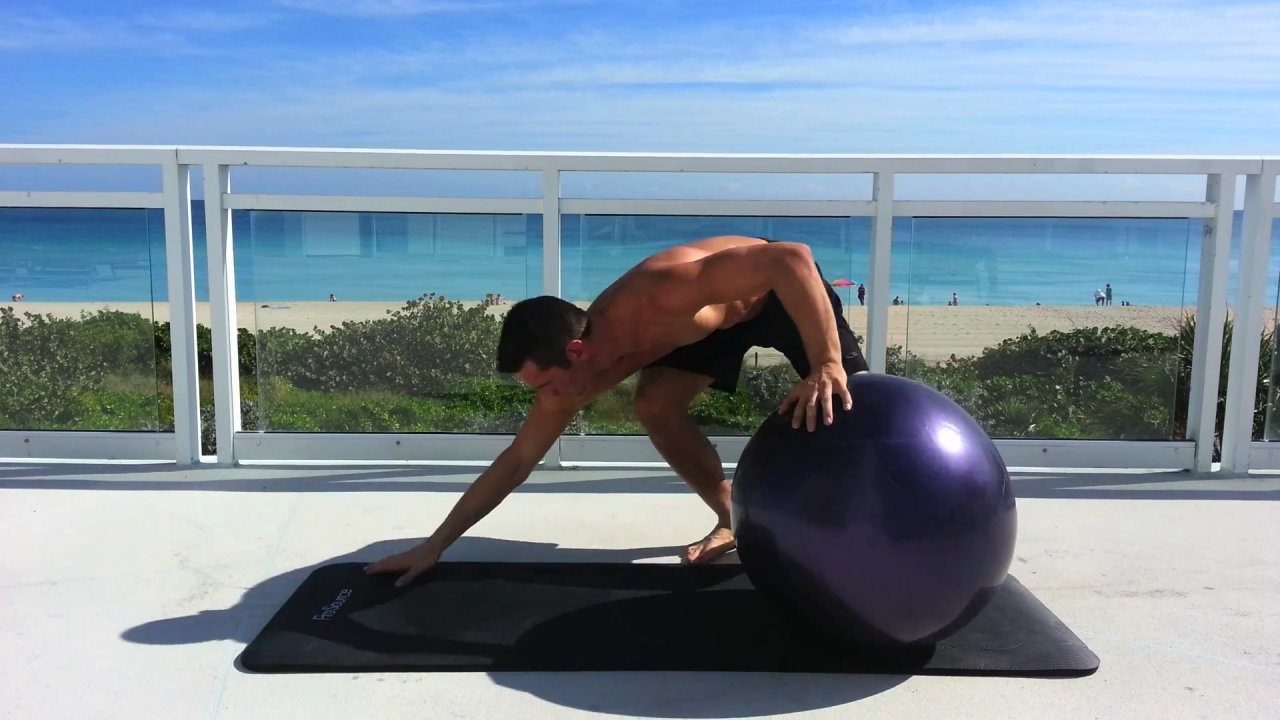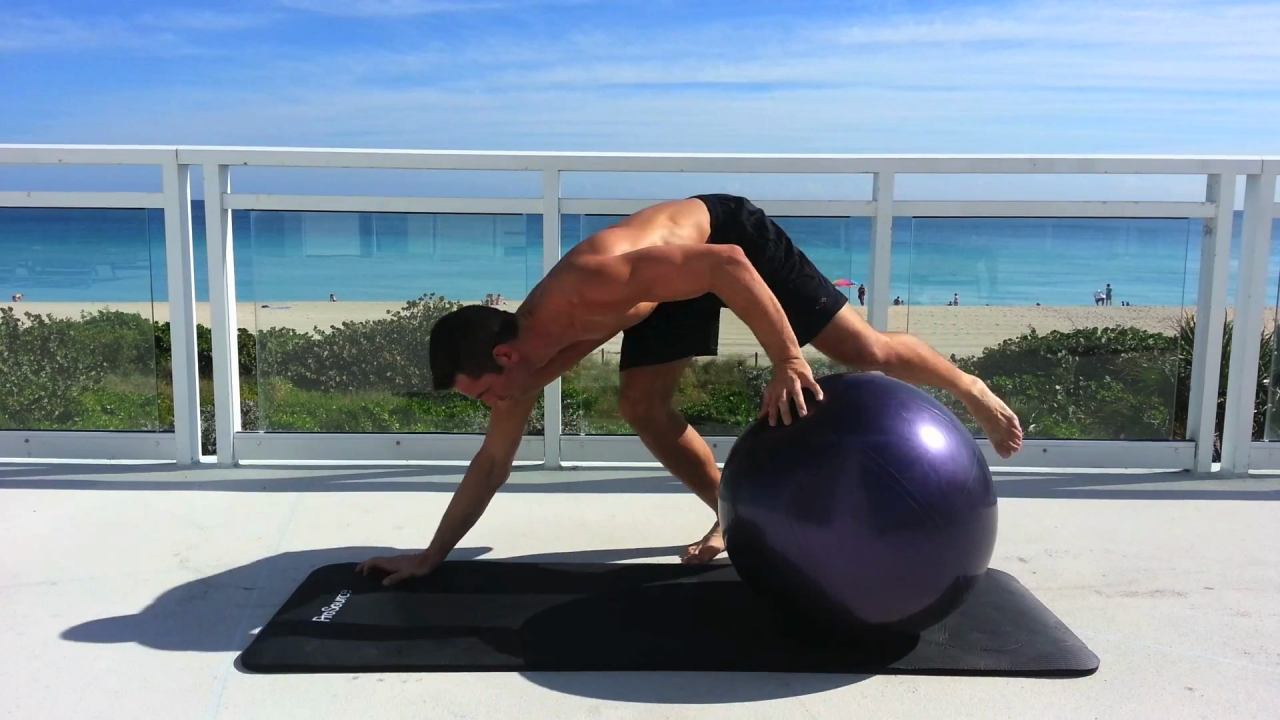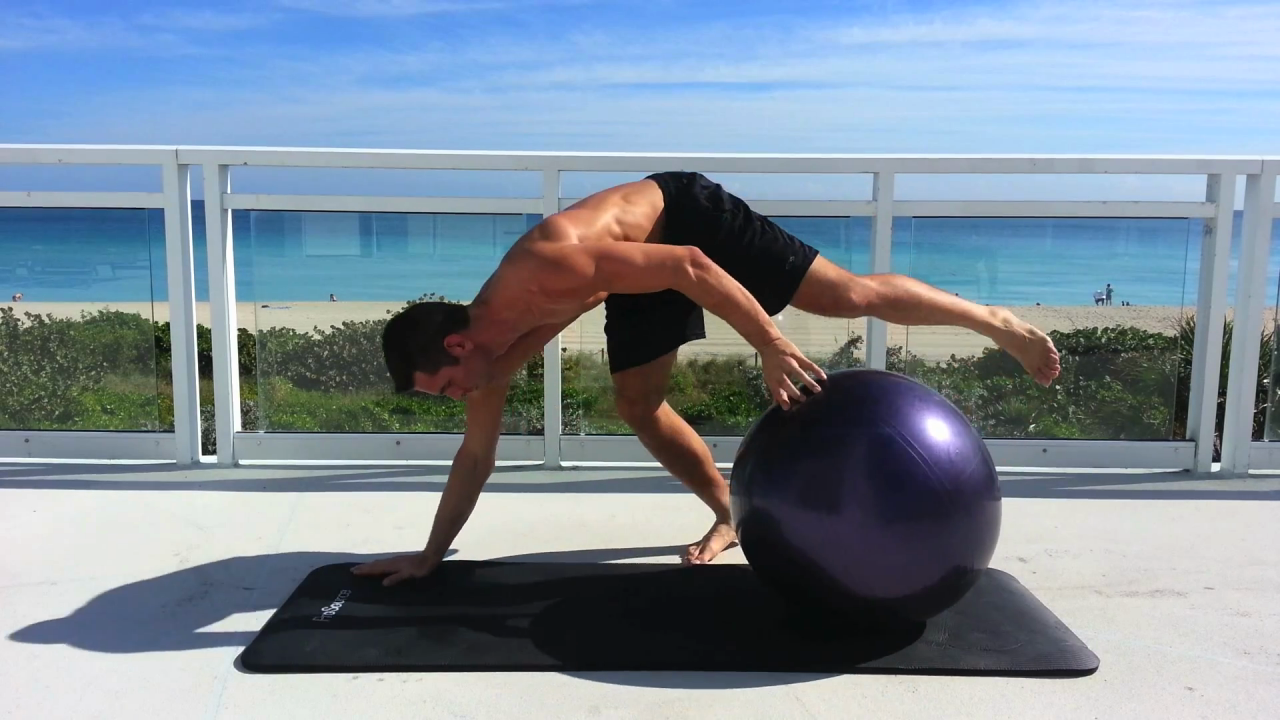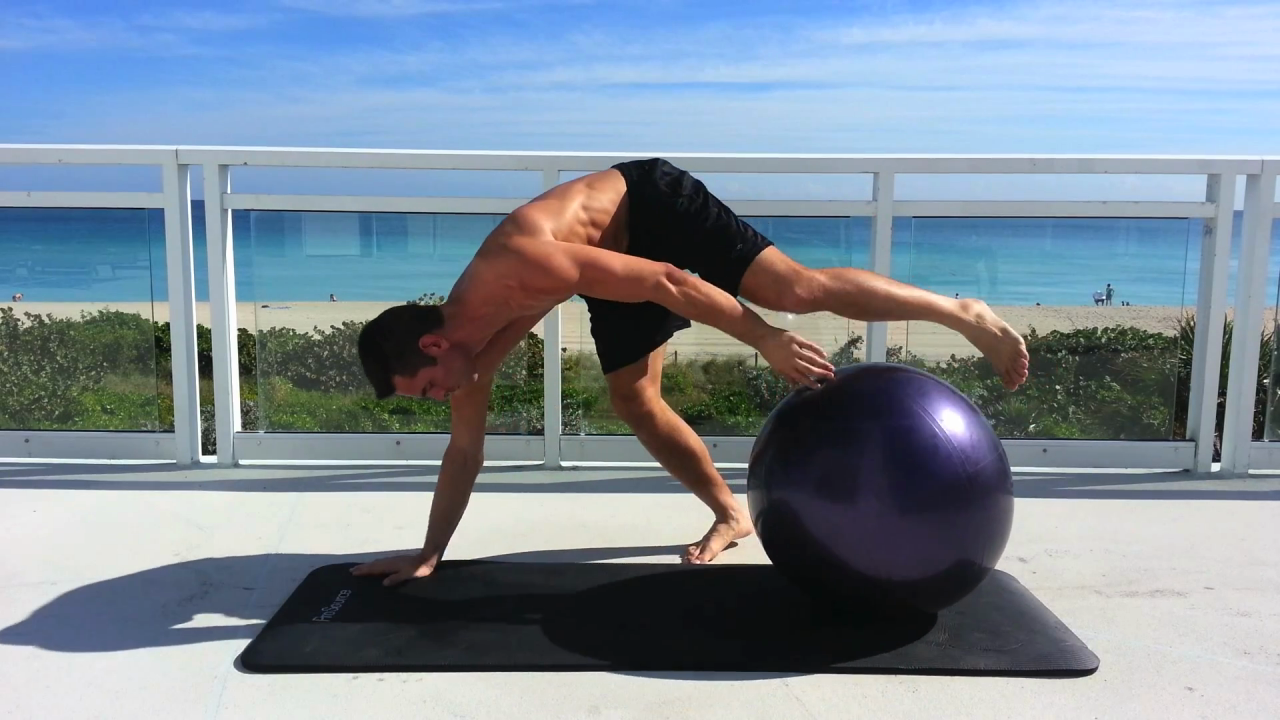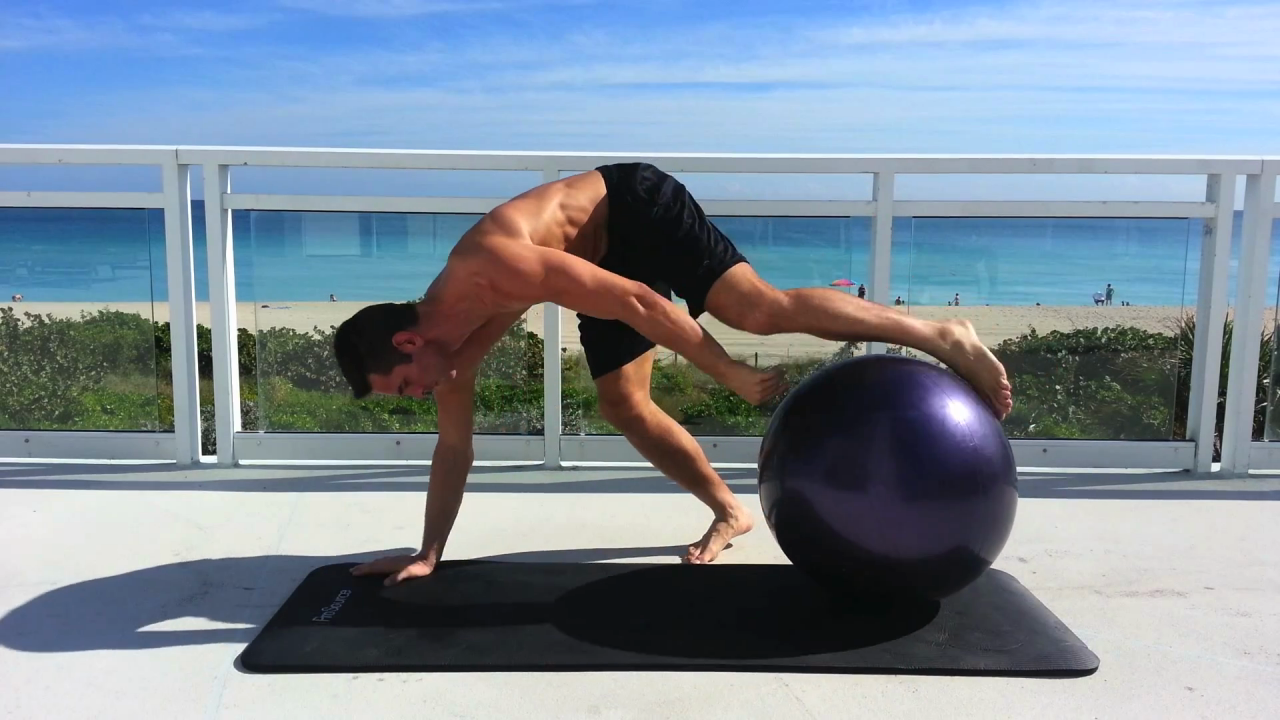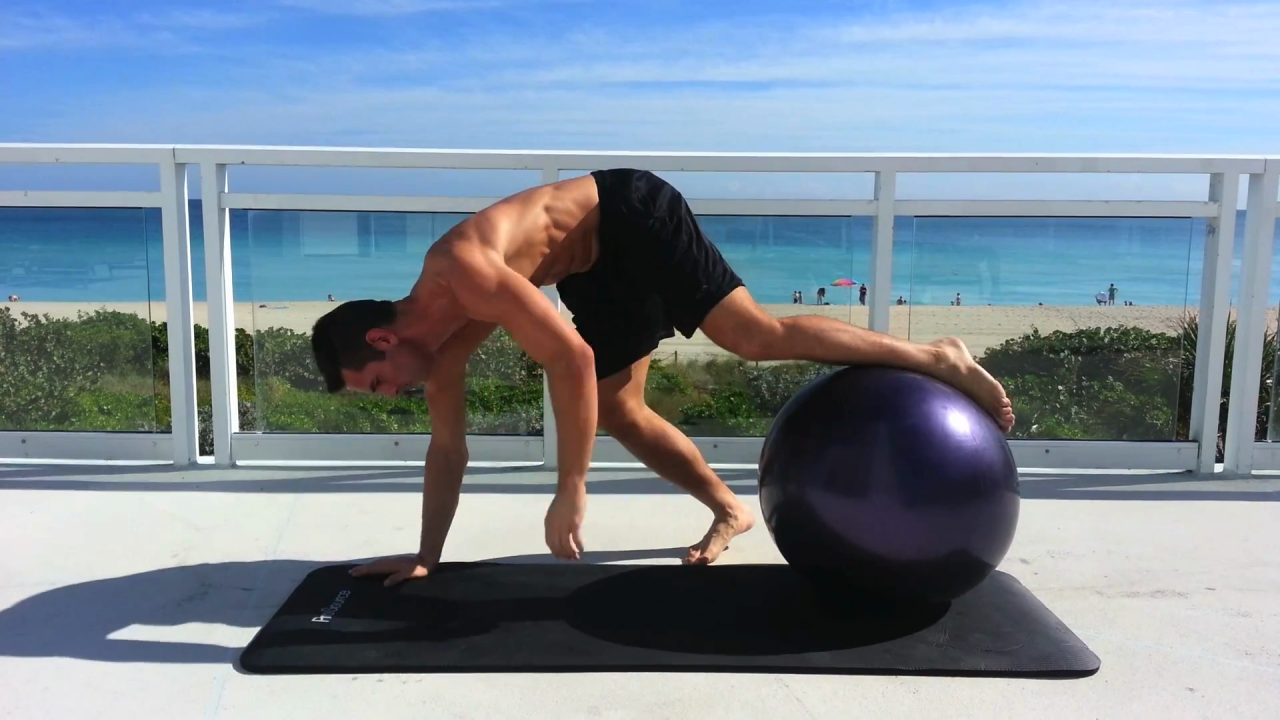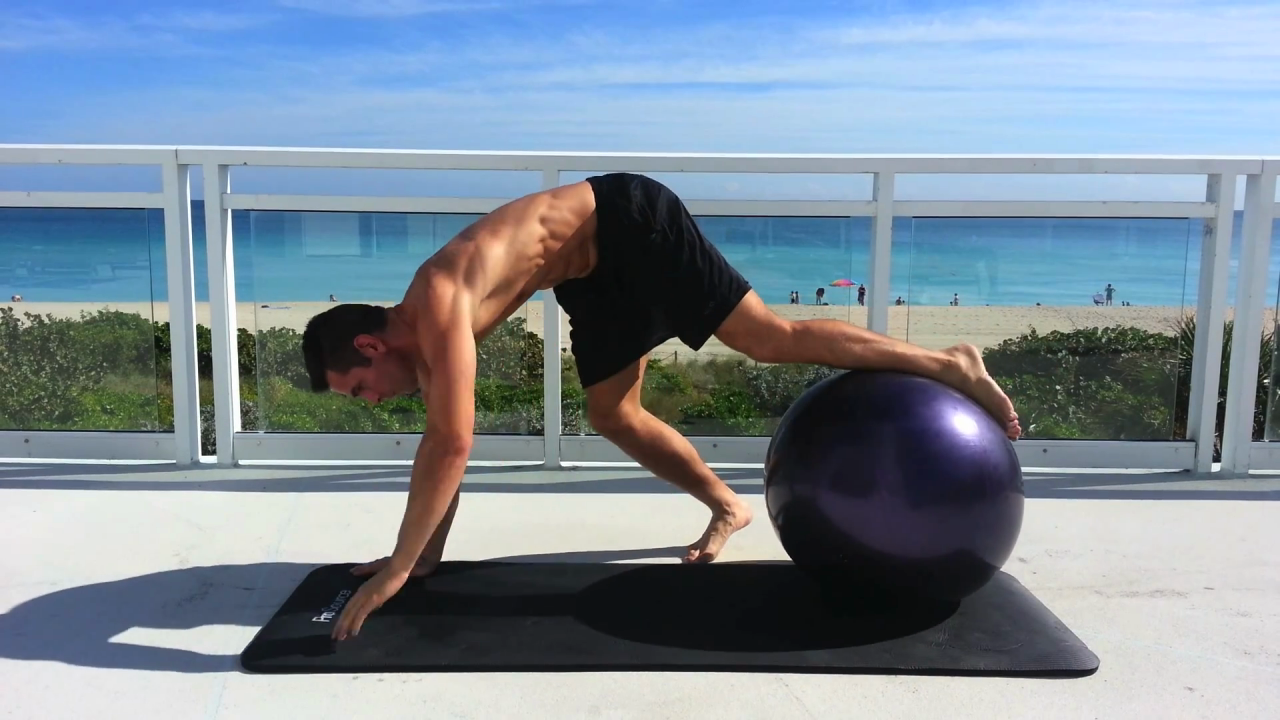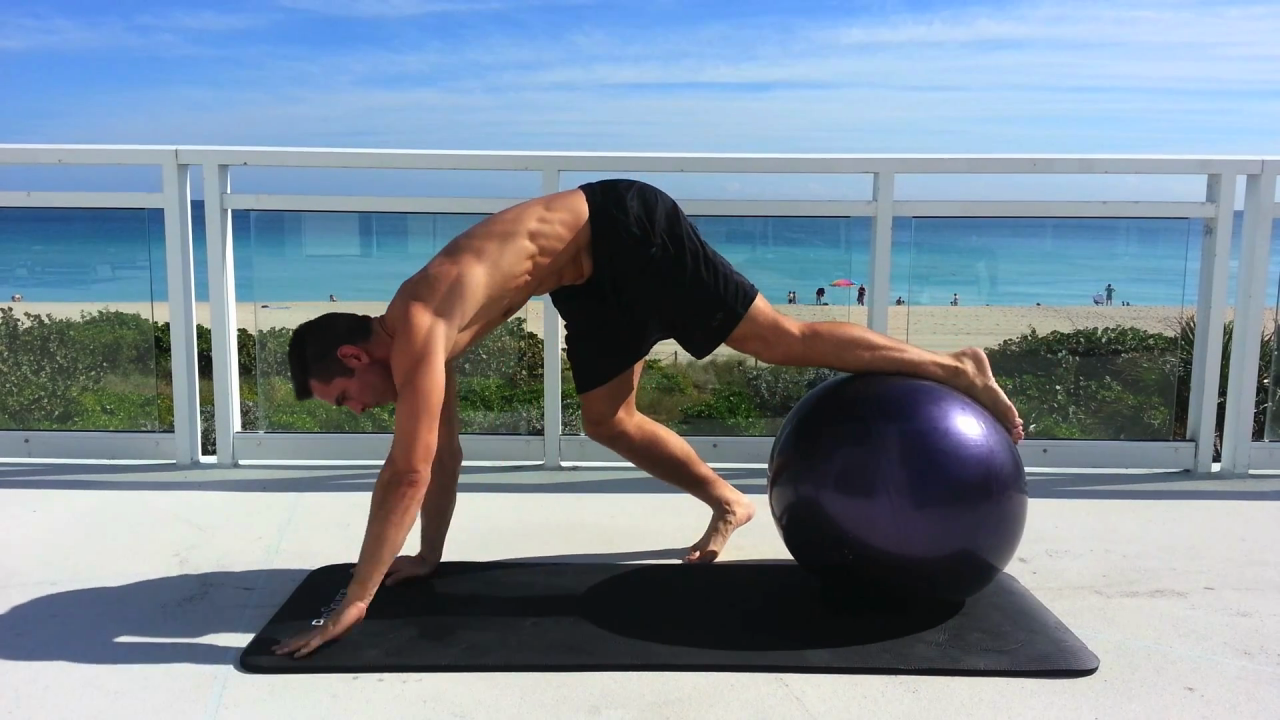
dt=0.2s
person 1, frame 1
left shoulder: (657, 296)
right shoulder: (574, 369)
left elbow: (791, 259)
right elbow: (517, 460)
left wrist: (828, 367)
right wrist: (436, 544)
left hip: (776, 290)
right hip: (717, 315)
left knee: (847, 418)
right knee: (654, 404)
right ankle: (731, 518)
person 1, frame 2
left shoulder: (585, 289)
right shoulder: (524, 358)
left elbow: (727, 266)
right elbow: (493, 459)
left wrist: (787, 362)
right wrist: (431, 554)
left hip: (722, 232)
right hip: (666, 289)
left knee: (863, 351)
right knee: (641, 407)
left ankle: (970, 391)
person 1, frame 3
left shoulder: (540, 276)
right shoulder: (493, 345)
left elbow: (690, 267)
right elbow: (475, 456)
left wrist: (774, 347)
right wrist: (429, 555)
left hip: (686, 211)
right hip: (639, 263)
left knee: (847, 295)
right knee: (637, 406)
left ankle: (1001, 324)
right ankle: (729, 514)
person 1, frame 4
left shoulder: (519, 271)
right shoulder: (471, 342)
left elbow: (669, 284)
right elbow: (464, 451)
left wrist: (769, 341)
right wrist: (428, 552)
left hip: (650, 201)
right hip: (619, 247)
left knee: (794, 288)
right knee: (633, 403)
left ankle: (966, 315)
right ankle: (729, 513)
person 1, frame 5
left shoulder: (491, 270)
right shoulder: (448, 337)
left elbow: (640, 304)
right elbow: (453, 447)
left wrist: (732, 373)
right wrist: (428, 553)
left hip: (635, 204)
right hip: (604, 253)
left knee: (760, 309)
right knee: (622, 405)
left ankle: (942, 338)
right ankle: (729, 511)
person 1, frame 6
left shoulder: (460, 276)
right shoulder: (437, 339)
left elbow: (572, 356)
right elbow: (447, 446)
left wrist: (570, 492)
right wrist: (427, 554)
left hip: (630, 213)
right hip: (595, 264)
left knee: (754, 336)
right knee: (617, 413)
left ankle: (937, 360)
right ankle: (729, 511)
person 1, frame 7
left shoulder: (436, 311)
right shoulder: (424, 337)
left elbow: (451, 443)
right elbow: (445, 443)
left wrist: (398, 568)
right wrist: (427, 556)
left hip: (628, 220)
right hip: (592, 268)
left knee: (770, 337)
right knee: (612, 416)
left ankle: (948, 366)
right ankle: (727, 507)
person 1, frame 8
left shoulder: (415, 334)
right shoulder: (415, 332)
left elbow: (407, 472)
right elbow: (442, 452)
left wrist: (355, 599)
right wrist: (428, 556)
left hip: (627, 227)
right hip: (592, 270)
left knee: (781, 341)
right knee: (608, 422)
left ankle: (956, 371)
right ankle: (728, 504)
